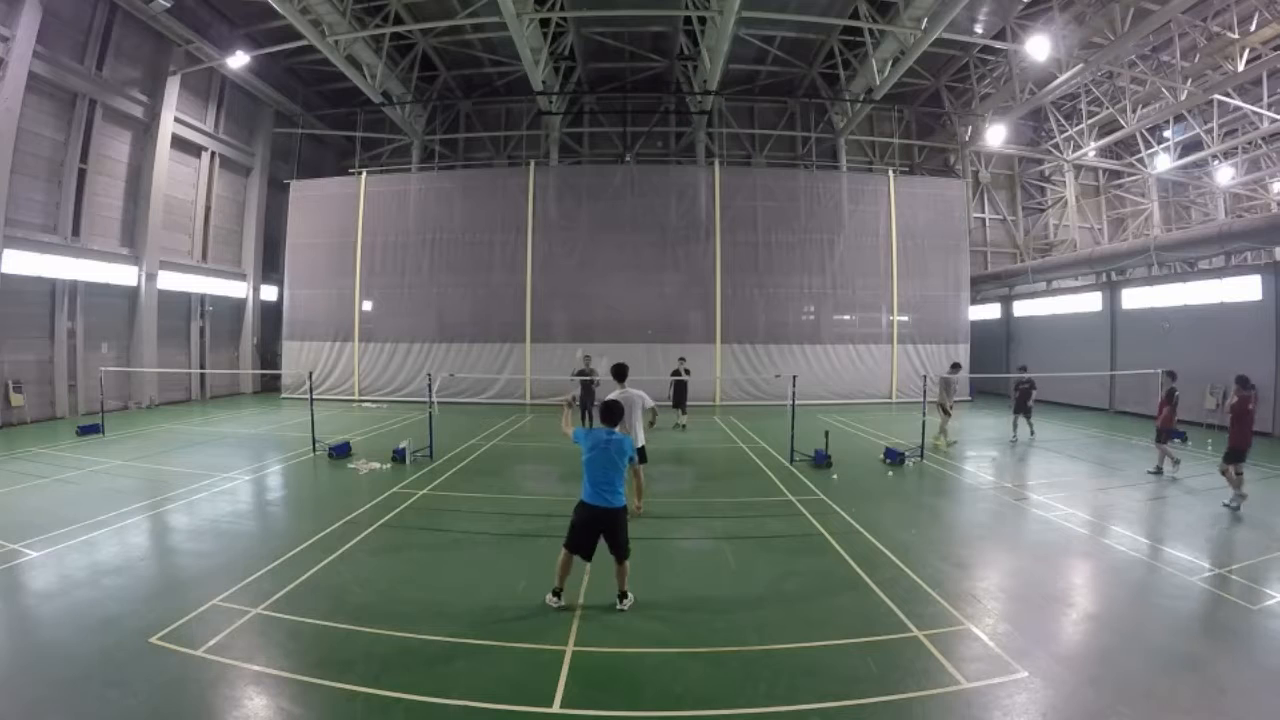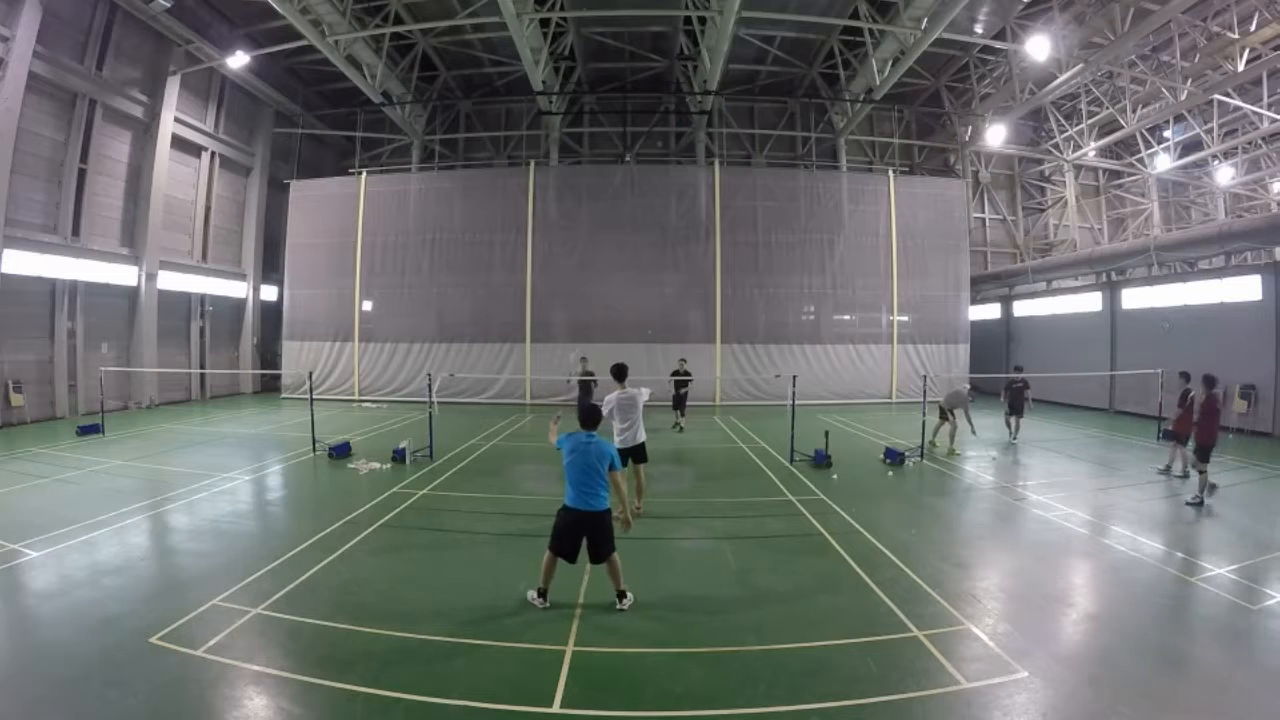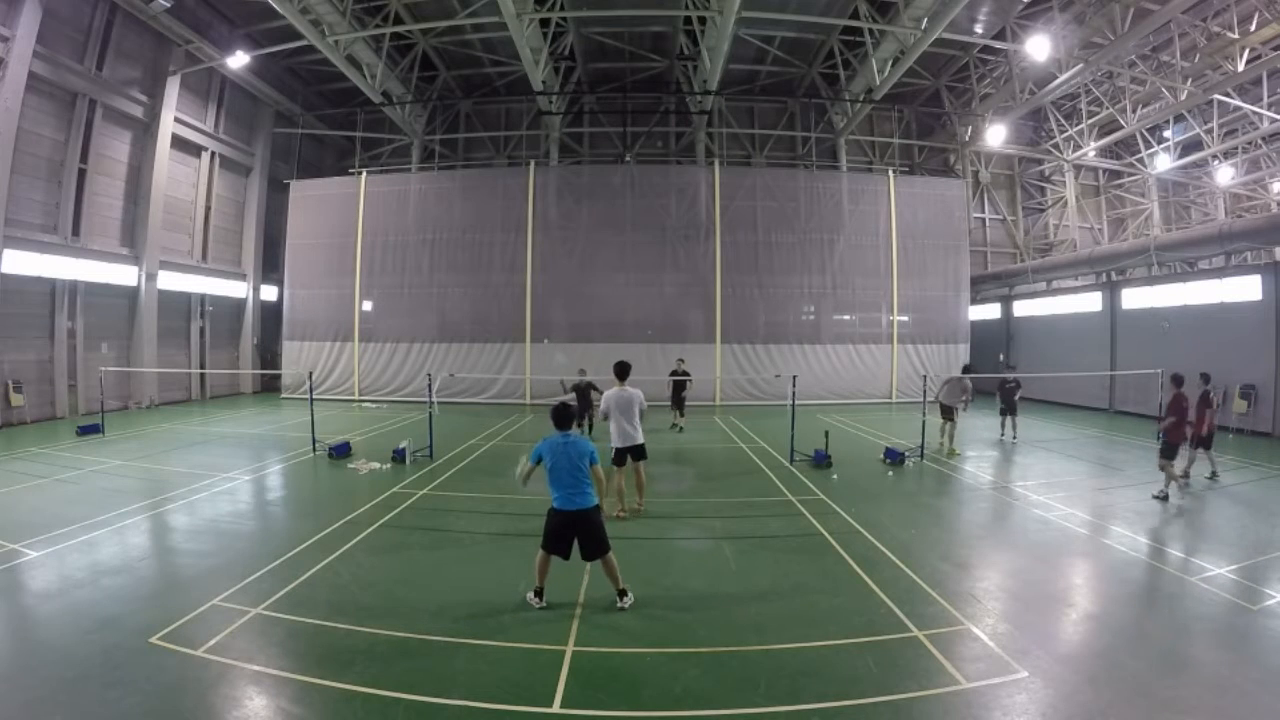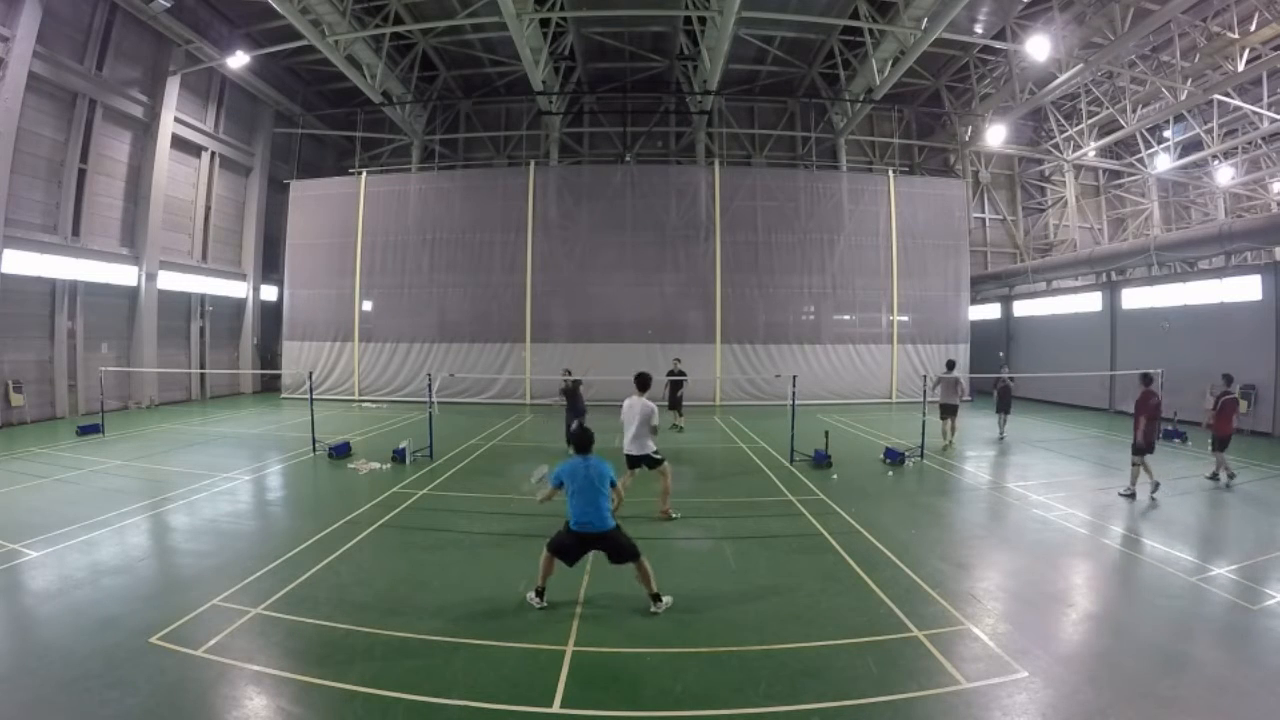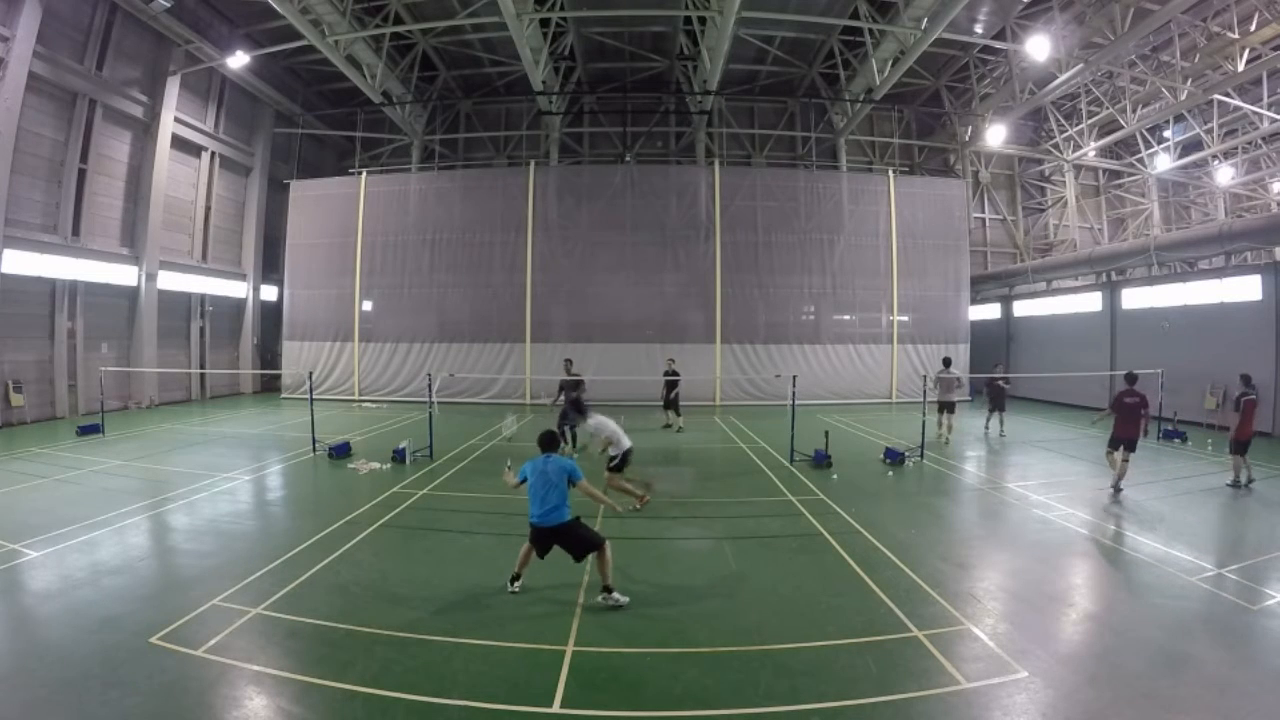
dt=0.5s
person 1, frame 1
left shoulder: (587, 436)
right shoulder: (626, 443)
left elbow: (565, 428)
left wrist: (567, 408)
left hip: (589, 506)
right hip: (616, 508)
left knee: (568, 550)
right knee: (621, 555)
left ankle: (557, 594)
right ankle: (623, 596)
person 1, frame 2
left shoulder: (568, 441)
right shoulder: (608, 448)
left elbow: (552, 438)
right elbow: (618, 484)
left wrist: (555, 423)
right wrist: (626, 512)
left hip: (572, 510)
right hip: (599, 512)
left knee: (553, 552)
right knee: (609, 555)
left ankle: (541, 595)
right ankle: (621, 596)
person 1, frame 3
left shoulder: (544, 446)
right shoulder: (586, 445)
left elbow: (526, 473)
right elbow: (599, 478)
left wrist: (522, 479)
right wrist: (600, 502)
left hip: (560, 510)
right hip: (588, 509)
left knee: (545, 551)
right knee: (605, 553)
left ankle: (538, 595)
right ankle: (622, 595)
person 1, frame 4
left shoulder: (564, 468)
right shoulder: (604, 467)
left elbow: (547, 496)
right elbow: (618, 496)
left wrist: (539, 496)
right wrist: (612, 503)
left hip: (577, 530)
right hip: (606, 529)
left knee: (549, 551)
right knee: (637, 558)
left ankle: (539, 595)
right ankle: (656, 599)
person 1, frame 5
left shoulder: (530, 465)
right shoulder: (567, 464)
left elbow: (514, 483)
right elbow: (587, 490)
left wrist: (507, 475)
right wrist: (612, 505)
left hip: (538, 524)
right hip: (563, 524)
left knee: (530, 544)
right knee: (603, 546)
left ankle: (515, 580)
right ankle: (607, 591)
